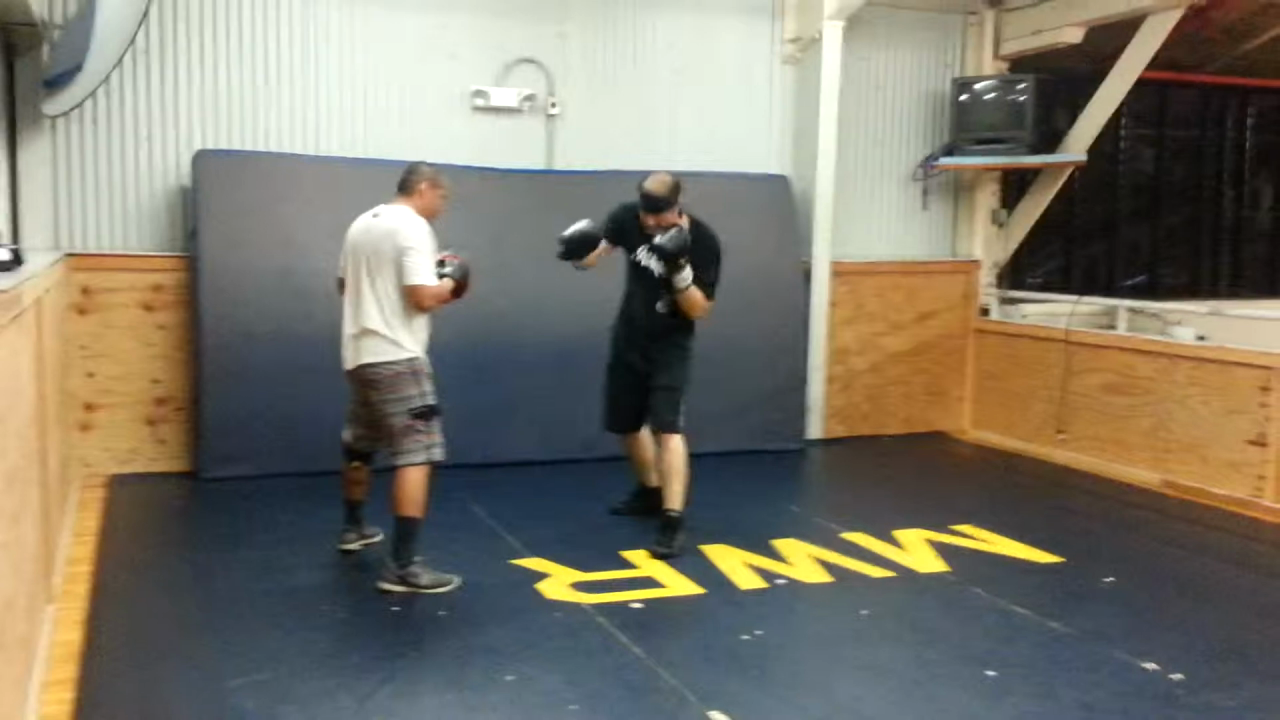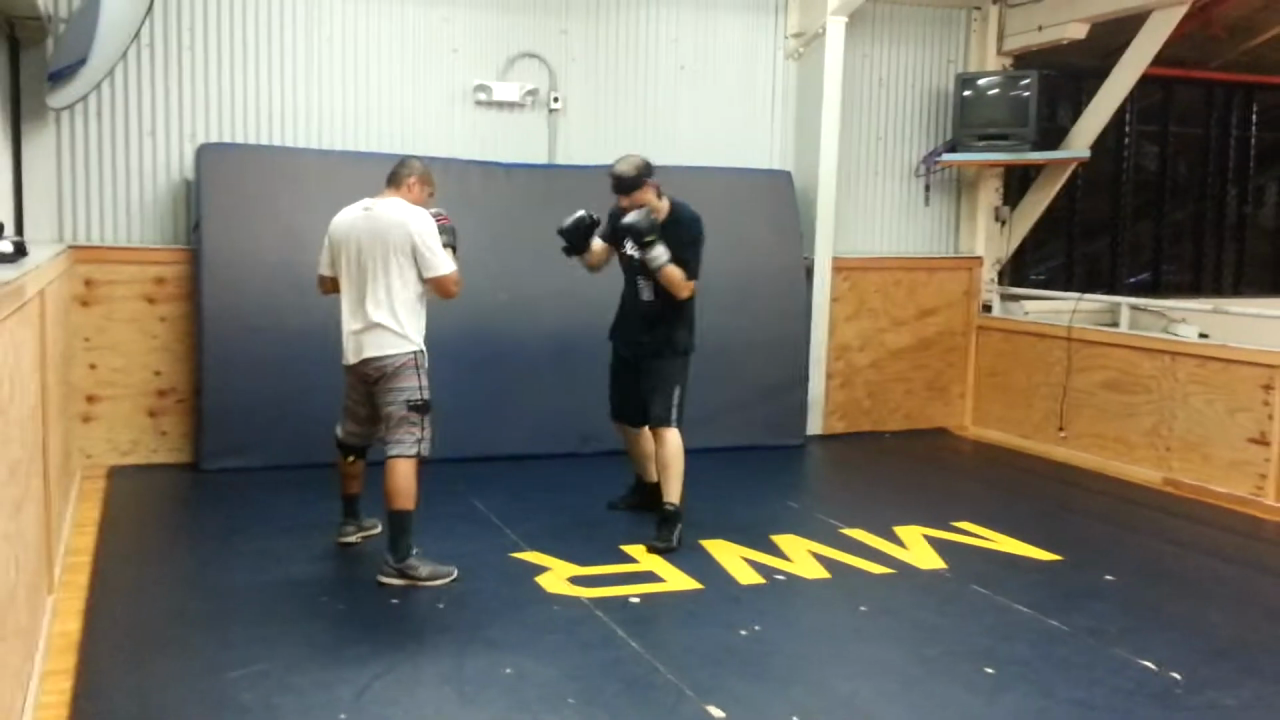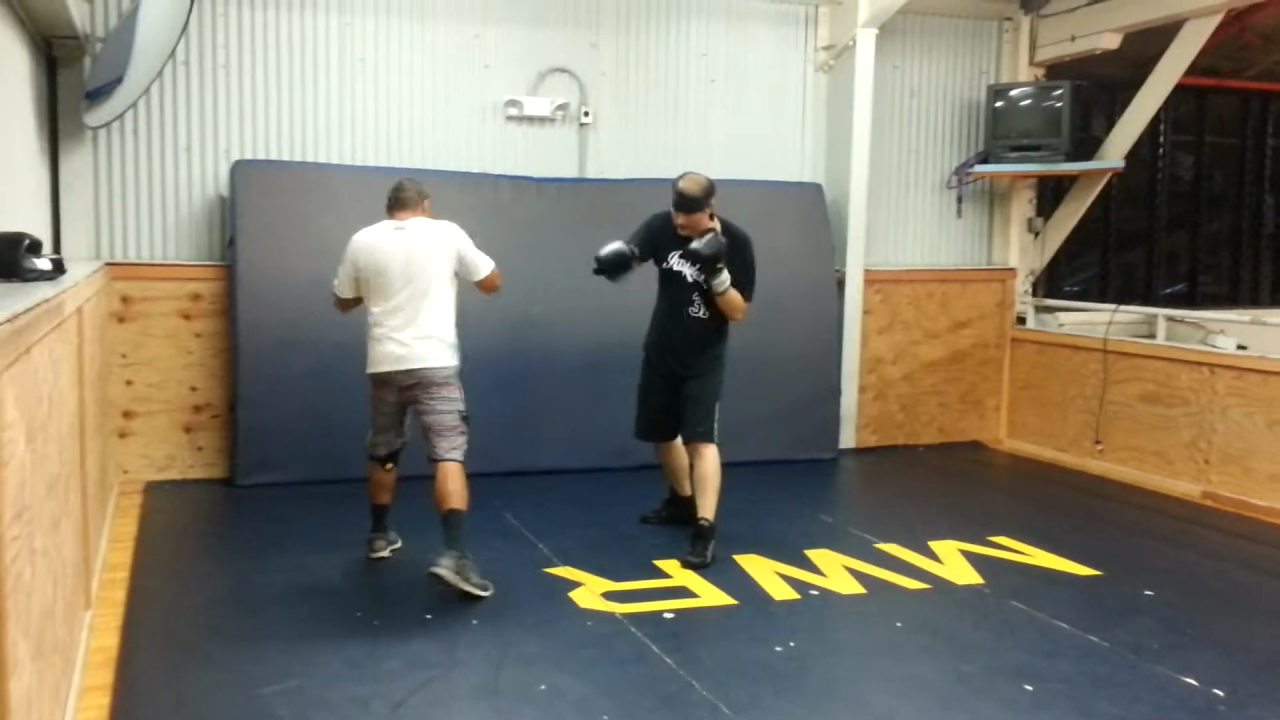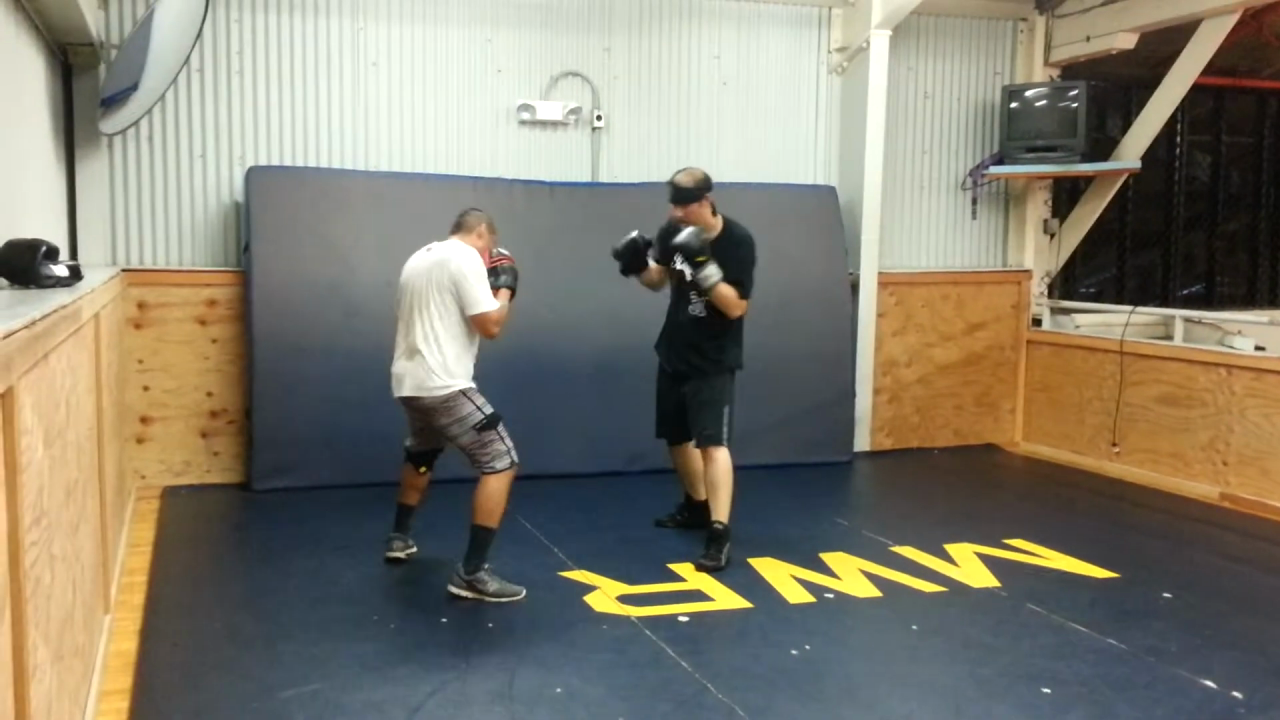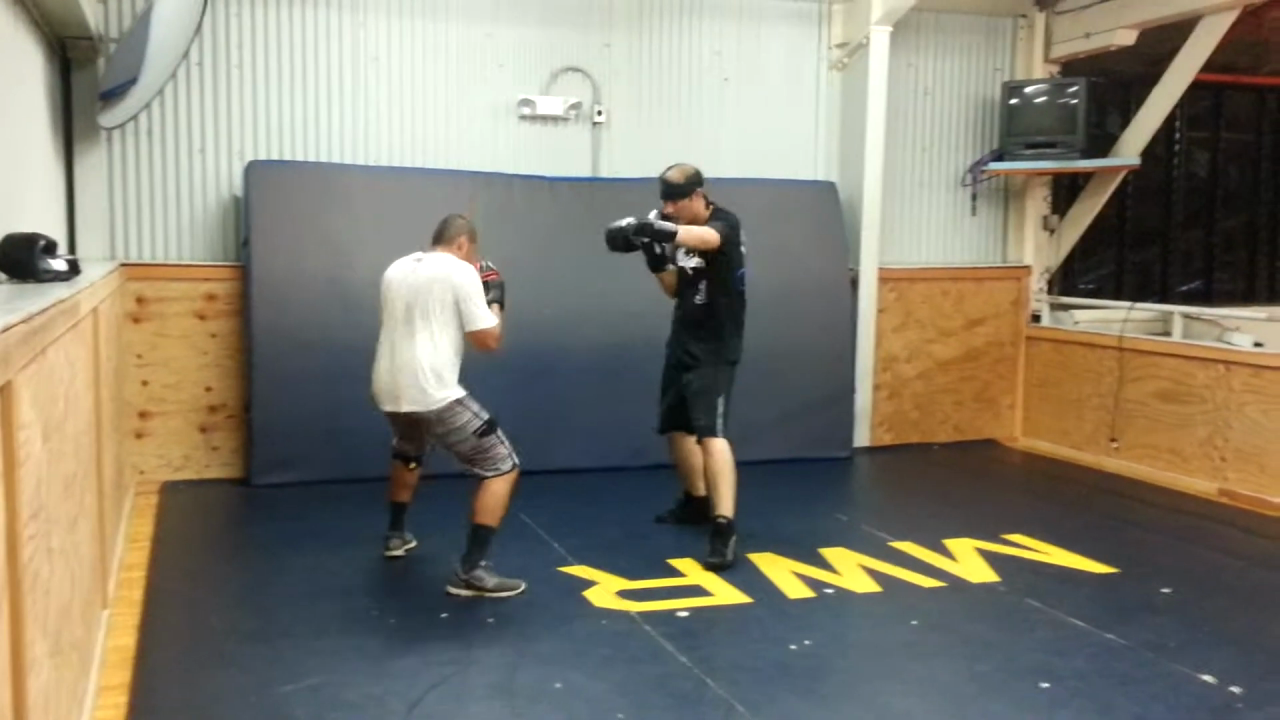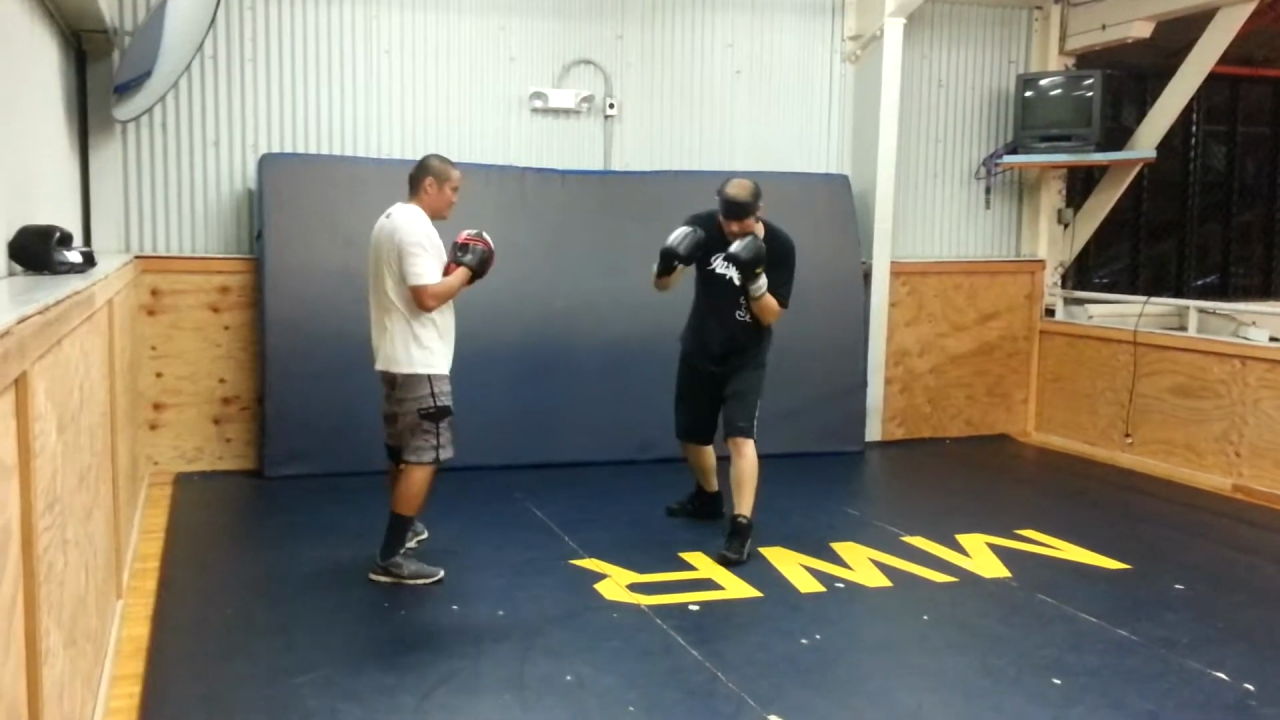
dt=0.7s
person 1, frame 1
left shoulder: (363, 223)
right shoulder: (411, 226)
left elbow: (345, 284)
right elbow: (423, 298)
right wrist: (450, 281)
left hip: (360, 355)
right hip: (396, 359)
left knee: (359, 445)
right knee: (417, 454)
left ankle: (353, 528)
right ankle: (402, 566)
person 1, frame 2
left shoulder: (342, 220)
right shoulder: (416, 219)
left elbow: (326, 283)
right elbow: (449, 287)
right wrist: (446, 245)
left hip: (356, 349)
right hip: (398, 351)
left knee: (353, 440)
right knee: (405, 448)
left ankle: (352, 520)
right ankle: (400, 559)
person 1, frame 3
left shoulder: (363, 241)
right shoulder: (447, 233)
left elbow: (343, 302)
right elbow: (493, 283)
right wrist: (462, 260)
left hip: (385, 364)
right hip: (434, 363)
left knee: (383, 450)
right knee: (449, 454)
left ankle: (380, 535)
right ankle: (454, 555)
person 1, frame 4
left shoulder: (419, 259)
right shoulder: (465, 259)
right elbow: (490, 326)
right wrist: (505, 289)
left hip: (409, 382)
right hip: (444, 386)
left knee: (421, 455)
right knee: (500, 465)
left ankle: (398, 538)
right ankle: (472, 574)
person 1, frame 5
left shoulder: (395, 271)
right shoulder: (461, 274)
right elbow: (488, 341)
right wrist: (495, 301)
left hip: (389, 391)
right hip: (433, 395)
left knee: (408, 452)
right knee: (502, 468)
left ankle: (396, 534)
right ankle: (471, 570)
person 1, frame 6
left shoulder: (390, 220)
right shoulder: (416, 228)
right elbow: (428, 298)
left wrist: (450, 267)
right wrist: (467, 269)
left hip: (398, 356)
right hip: (418, 362)
left knee: (404, 451)
right knee: (424, 456)
left ankle: (404, 525)
right ankle: (390, 557)
person 2, frame 1
left shoulder: (703, 240)
right shoulder: (629, 216)
left elbow: (699, 311)
right elbow: (591, 253)
left wrist: (679, 268)
right wrist: (578, 243)
left hip: (669, 349)
right hip: (628, 343)
left knee: (668, 430)
right knee: (627, 425)
left ankle: (673, 521)
right ankle: (650, 491)
person 2, frame 2
left shoulder: (685, 220)
right shoulder: (623, 215)
left elbow: (684, 289)
right elbow: (595, 261)
left wrist: (652, 245)
right wrist: (578, 238)
left hip: (668, 344)
right hip: (628, 338)
left knee: (663, 424)
right knee: (628, 419)
left ankle: (672, 515)
right ankle: (649, 487)
person 2, frame 3
left shoulder: (736, 242)
right shoulder: (662, 225)
left elbow: (738, 312)
right elbow: (625, 254)
left wrist: (716, 272)
right wrist: (615, 256)
left hip: (704, 359)
right hip: (661, 353)
left knee: (701, 440)
right knee: (661, 433)
left ankle: (705, 530)
right ankle: (682, 501)
person 2, frame 4
left shoulder: (736, 239)
right shoulder: (674, 231)
left elbow: (736, 308)
right elbow: (658, 280)
left wrist: (705, 264)
right wrist: (638, 262)
left hip: (713, 362)
right hip: (673, 355)
left knee: (712, 443)
right knee: (676, 437)
left ankle: (719, 533)
right ankle: (697, 505)
person 2, frame 5
left shoulder: (723, 223)
right shoulder: (673, 230)
left elbow: (706, 241)
left wrist: (655, 229)
right wrist: (655, 256)
left hip: (714, 349)
right hip: (681, 345)
left knee: (710, 434)
right knee: (676, 429)
left ankle: (724, 529)
right ankle: (696, 501)
person 2, frame 6
left shoulder: (779, 245)
right shoulder: (704, 227)
left elbow: (770, 316)
right elbow: (661, 285)
left wrist: (754, 275)
right wrist: (669, 263)
left hip: (745, 358)
right hip: (698, 352)
left knee: (740, 437)
right knee: (691, 434)
left ankle: (742, 528)
right ankle: (708, 496)
